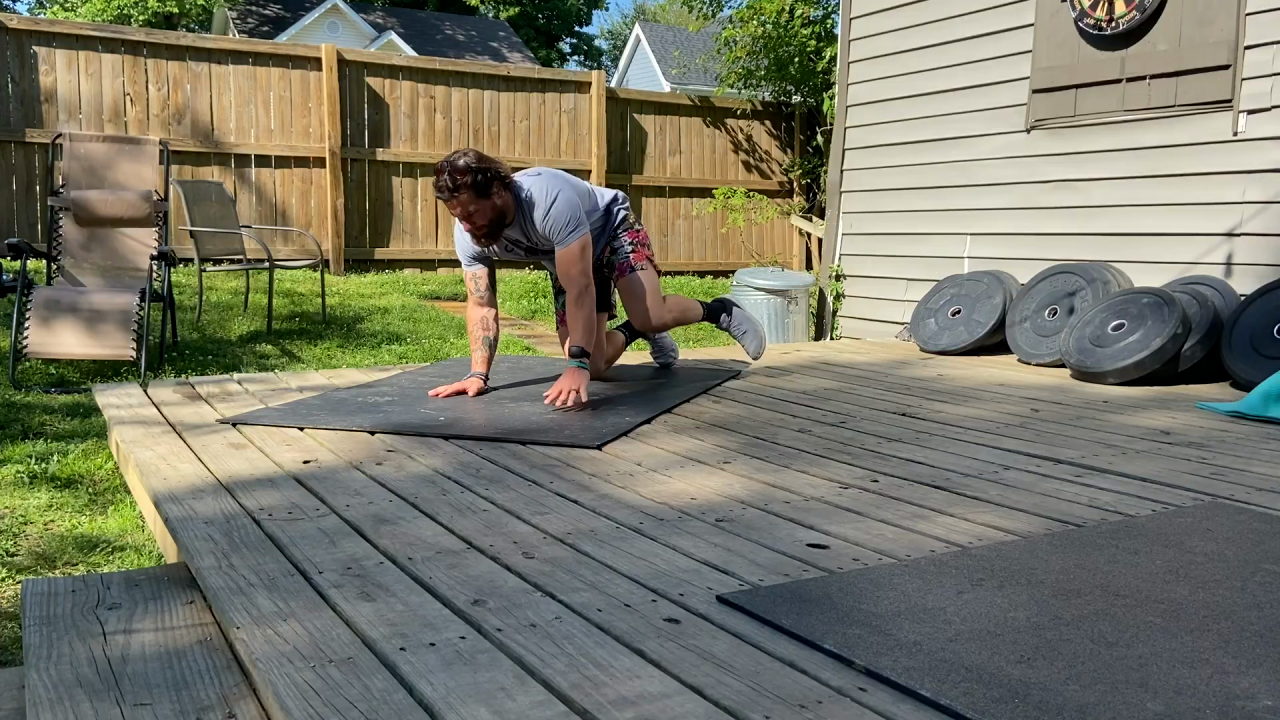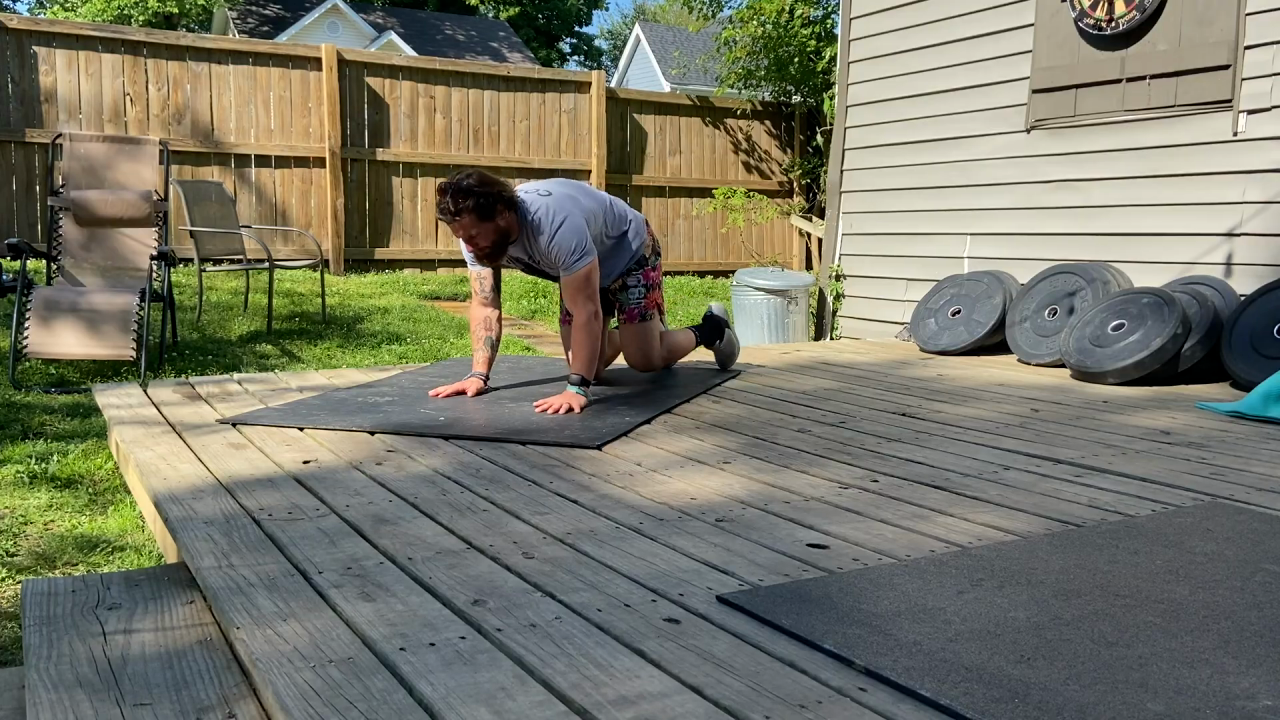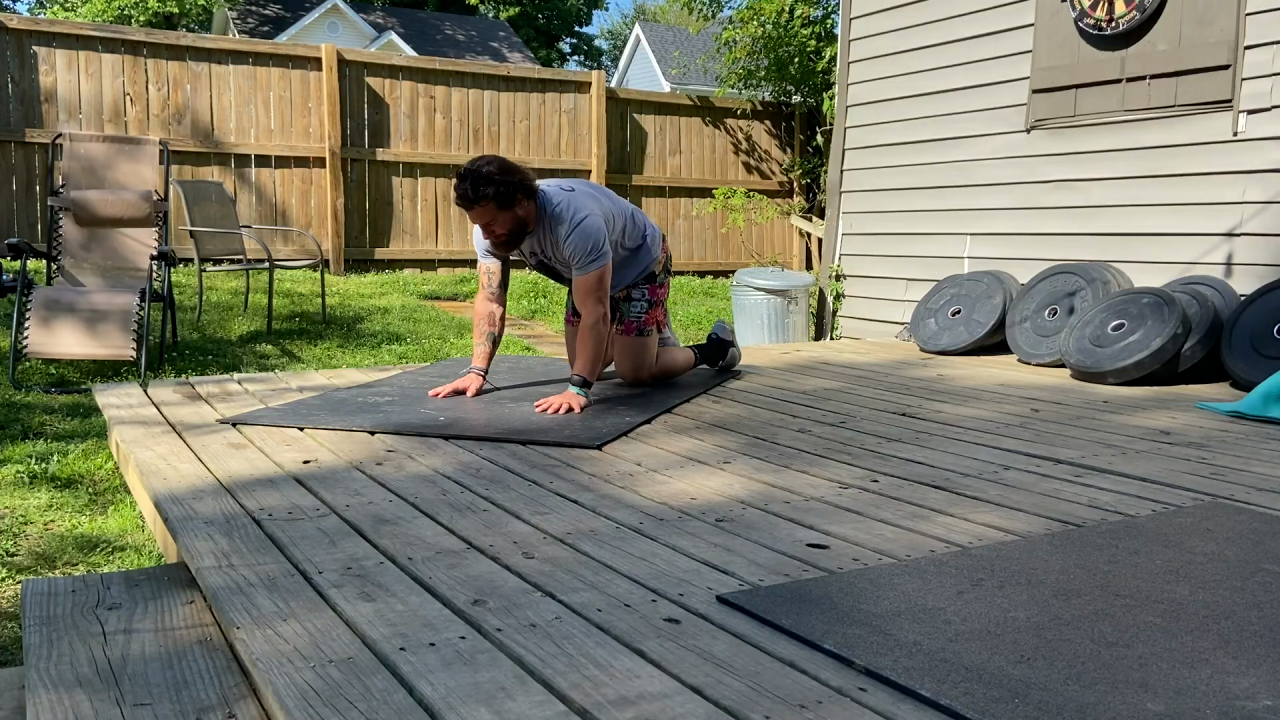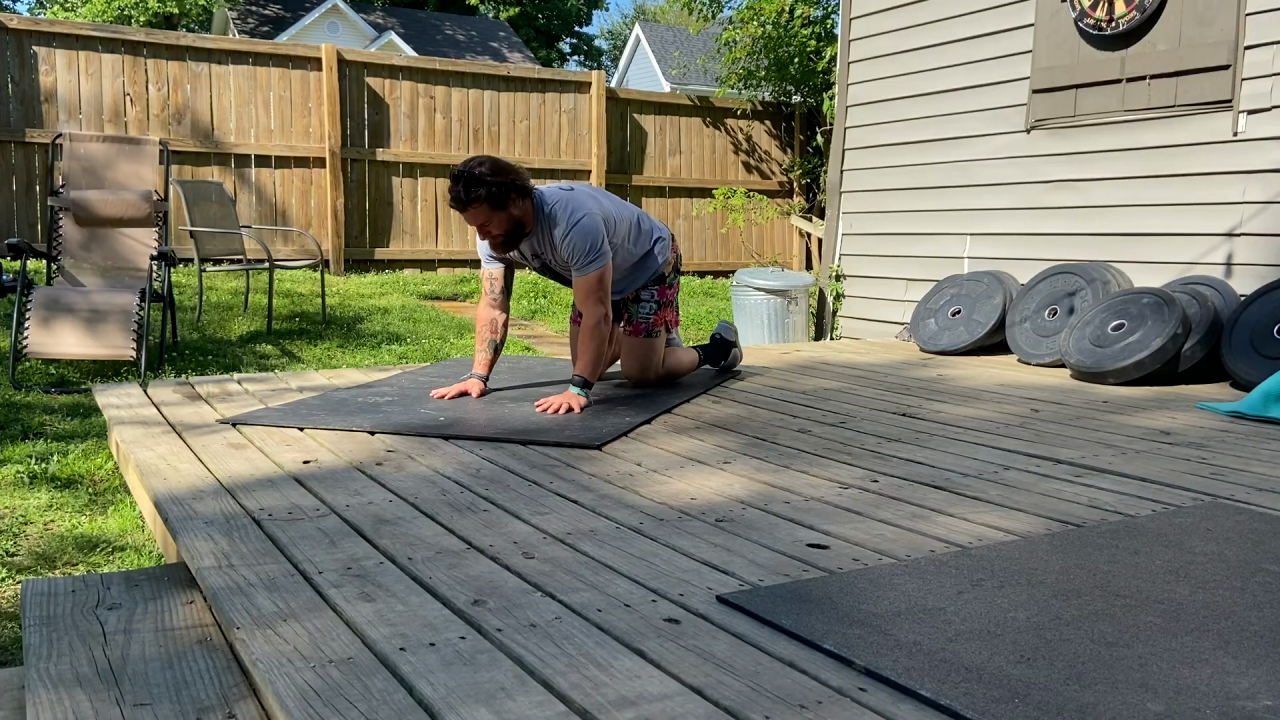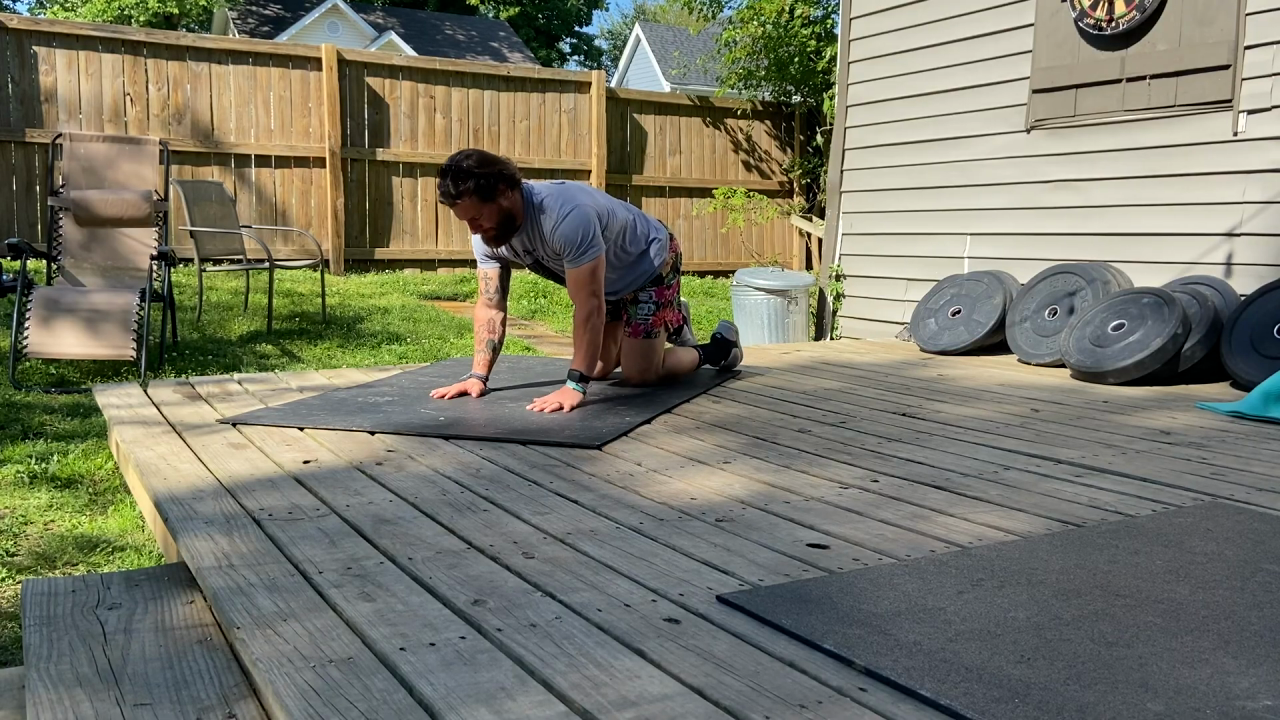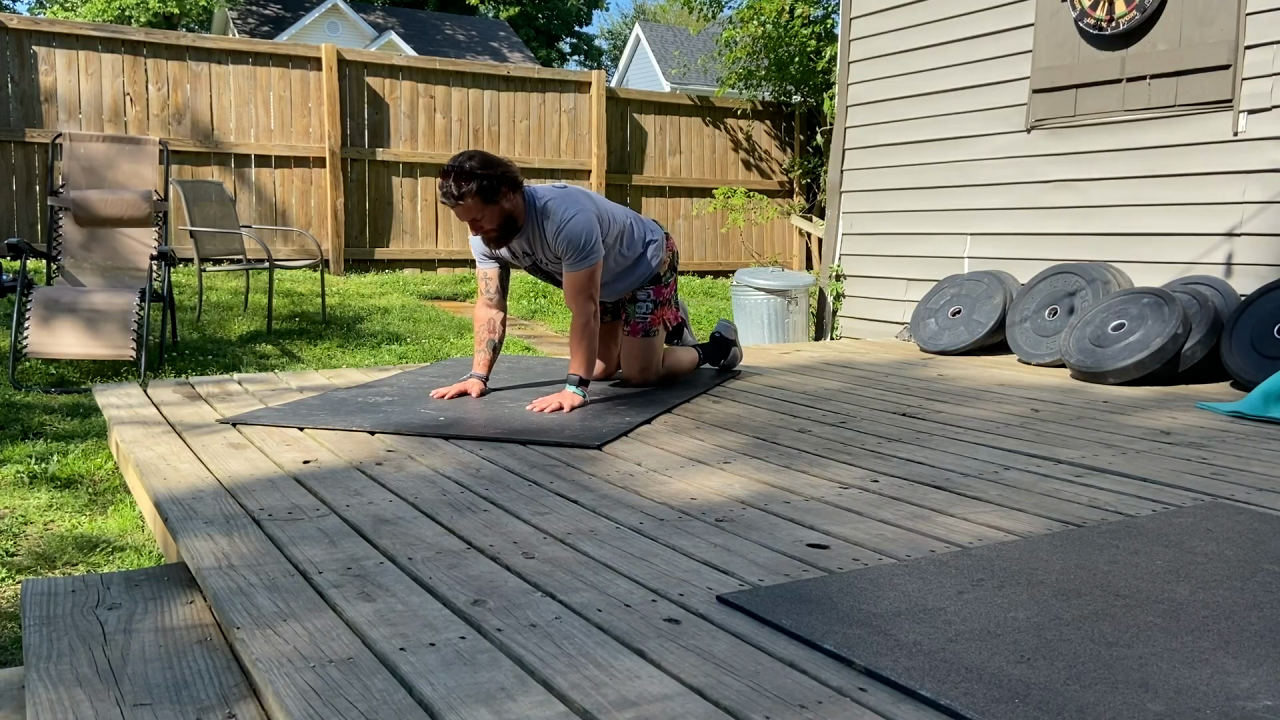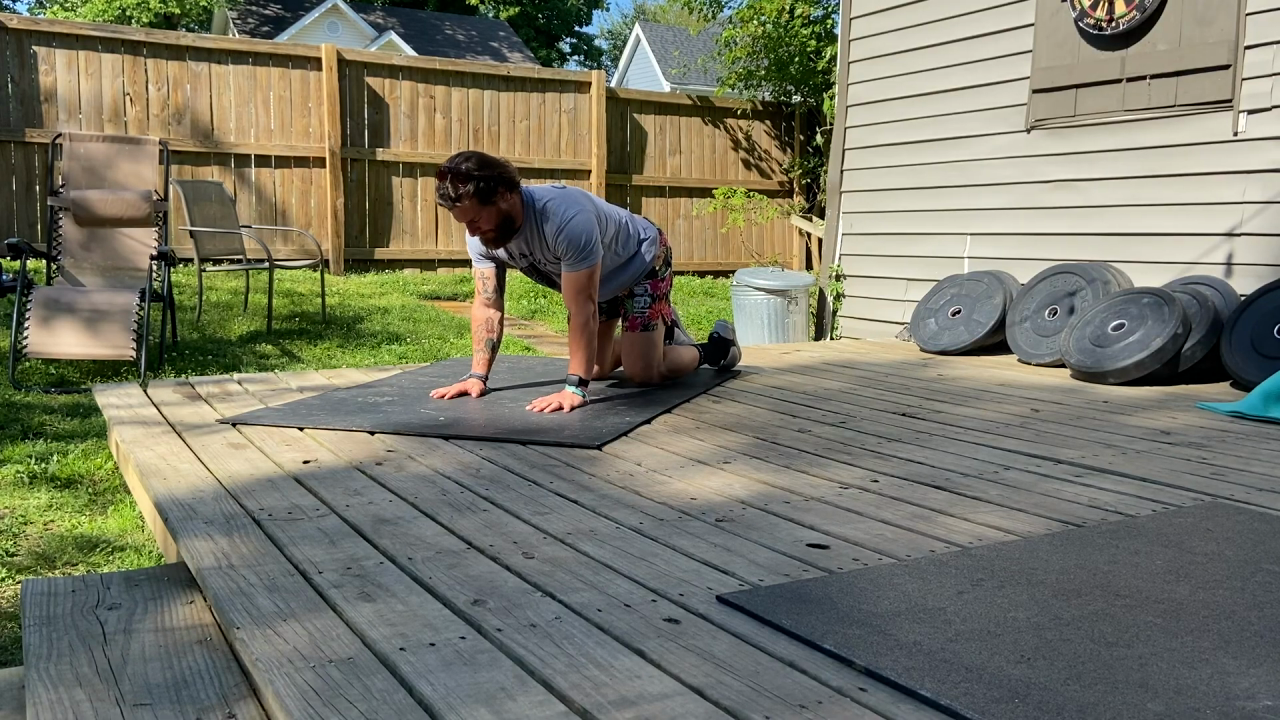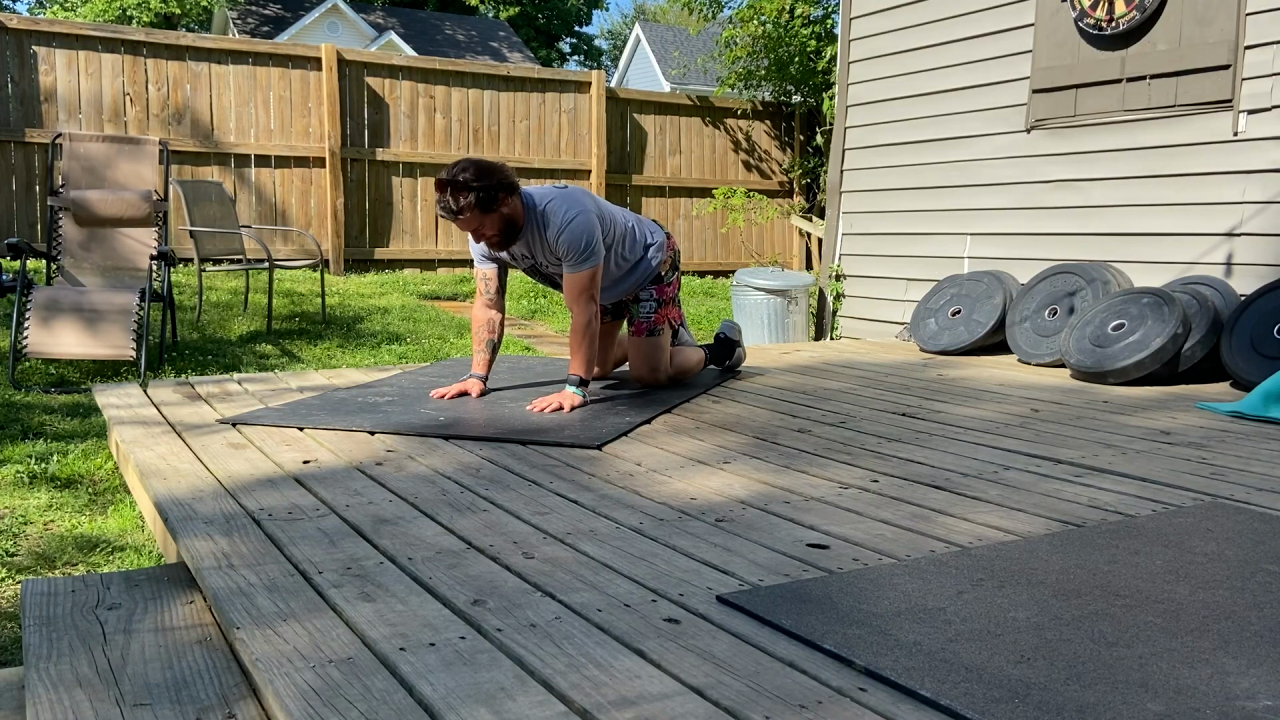
dt=0.3s
person 1, frame 1
left shoulder: (550, 202)
right shoulder: (468, 232)
left elbow: (580, 289)
right elbow: (481, 306)
left wrist: (576, 365)
right wrist: (478, 375)
left hip: (612, 231)
right hip: (566, 261)
left knee: (651, 316)
right knee: (595, 365)
left ankle: (719, 310)
right ankle: (630, 331)
person 1, frame 2
left shoulder: (556, 222)
right shoulder: (476, 234)
left elbow: (586, 312)
right elbow: (485, 307)
left wrist: (577, 388)
right wrist: (478, 375)
left hip: (629, 251)
right hip: (580, 265)
left knee: (645, 360)
right knee: (590, 367)
left ankle: (711, 328)
right ankle: (630, 330)
person 1, frame 3
left shoulder: (576, 222)
right shoulder: (489, 229)
left elbow: (594, 312)
right elbow: (490, 301)
left wrist: (578, 389)
right wrist: (476, 371)
left hip: (640, 262)
right hip: (588, 273)
left knee: (634, 373)
right knee: (585, 364)
left ankle: (716, 347)
right ankle: (642, 331)
person 1, frame 4
left shoulder: (574, 221)
right shoulder: (492, 234)
left elbow: (596, 312)
right elbow: (493, 307)
left wrist: (578, 389)
right wrist: (478, 376)
left hip: (650, 265)
right hip: (600, 274)
left knee: (640, 374)
right knee: (588, 364)
left ankle: (718, 348)
right ankle: (651, 332)
person 1, frame 5
left shoulder: (565, 216)
right shoulder: (487, 234)
left elbow: (589, 306)
right elbow: (490, 306)
left wrist: (575, 386)
right wrist: (478, 376)
left hip: (650, 261)
right hip: (604, 277)
left knee: (640, 375)
right knee: (597, 368)
left ankle: (719, 347)
right ankle: (671, 324)
person 1, frame 6
left shoulder: (567, 218)
right shoulder: (486, 236)
left elbow: (584, 310)
right elbow: (490, 307)
left wrist: (575, 388)
right wrist: (478, 376)
left hip: (647, 263)
right hip: (603, 280)
left knee: (640, 375)
right knee: (599, 370)
left ankle: (717, 346)
right ankle: (669, 325)
person 1, frame 7
left shoulder: (566, 218)
right shoulder: (480, 236)
left elbow: (583, 310)
right elbow: (487, 306)
left wrist: (575, 388)
right wrist: (477, 376)
left hip: (642, 260)
right hip: (596, 276)
left knee: (643, 372)
right knee: (595, 368)
left ankle: (717, 346)
right ankle: (663, 331)
person 1, frame 8
left shoulder: (567, 217)
right shoulder: (484, 235)
left elbow: (583, 309)
right elbow: (488, 306)
left wrist: (574, 388)
right wrist: (477, 375)
left hip: (648, 263)
right hip: (601, 279)
left knee: (650, 375)
right knee: (595, 367)
left ankle: (722, 347)
right ankle: (664, 331)
